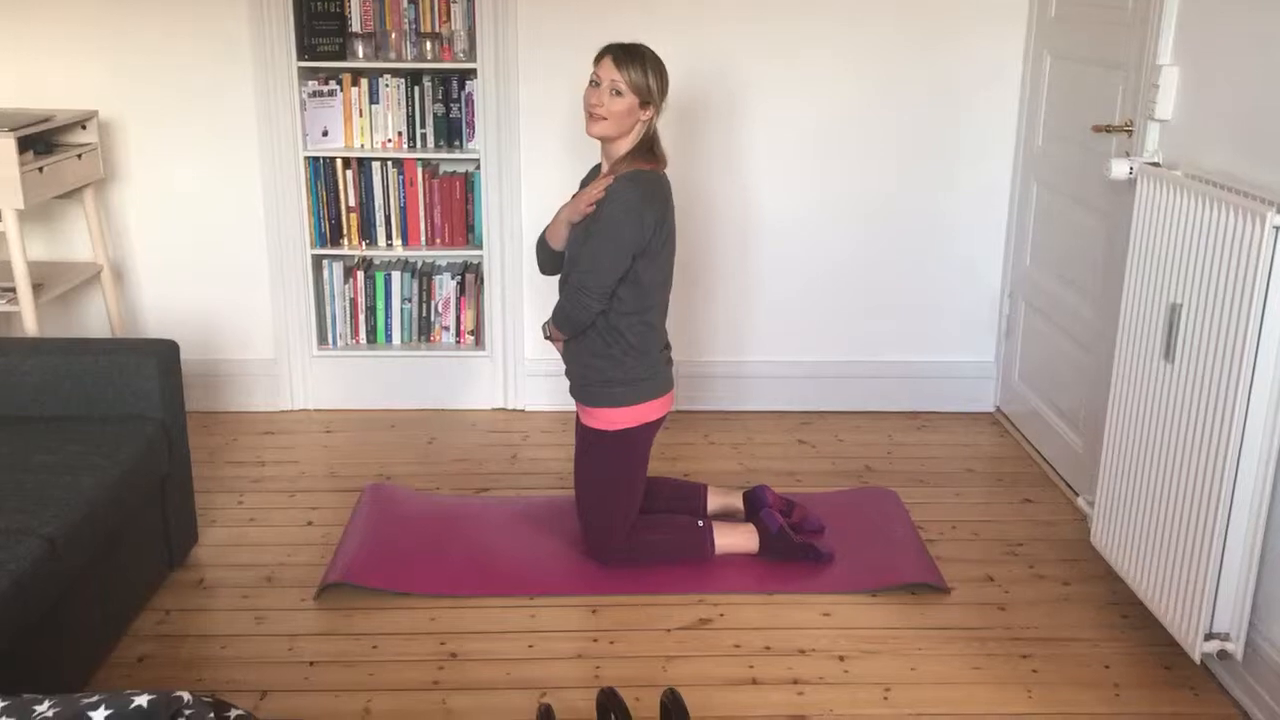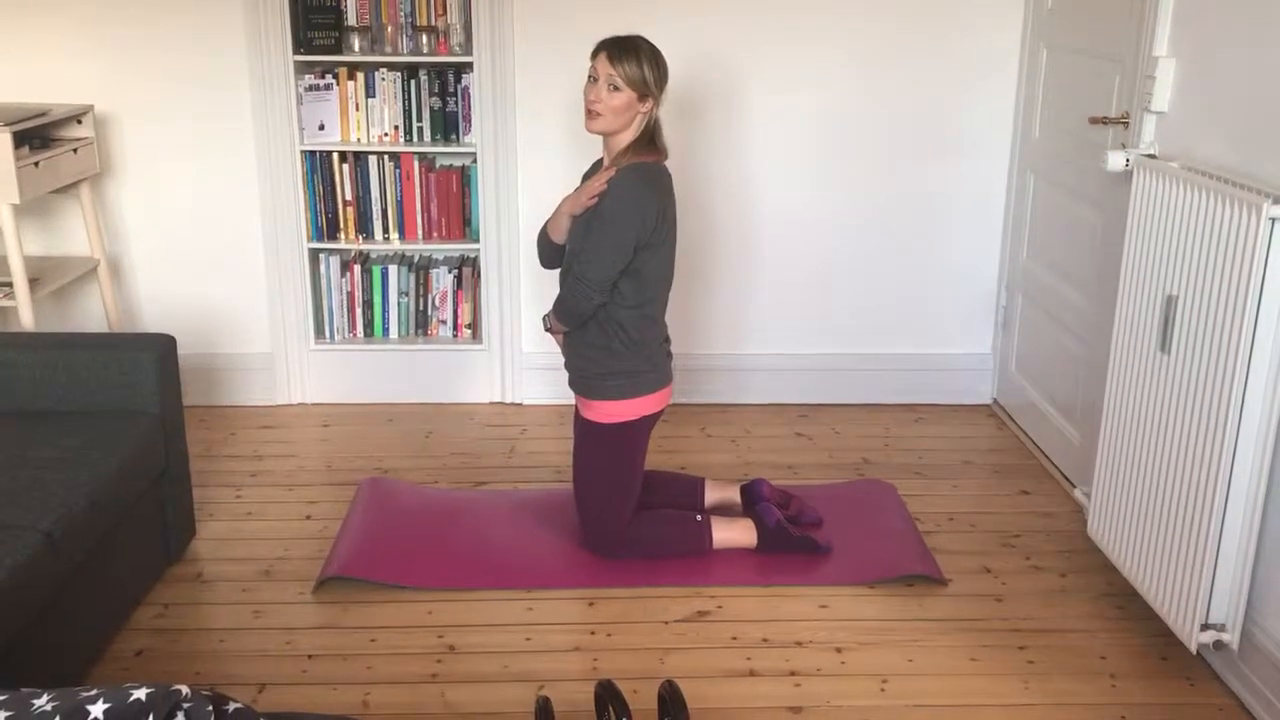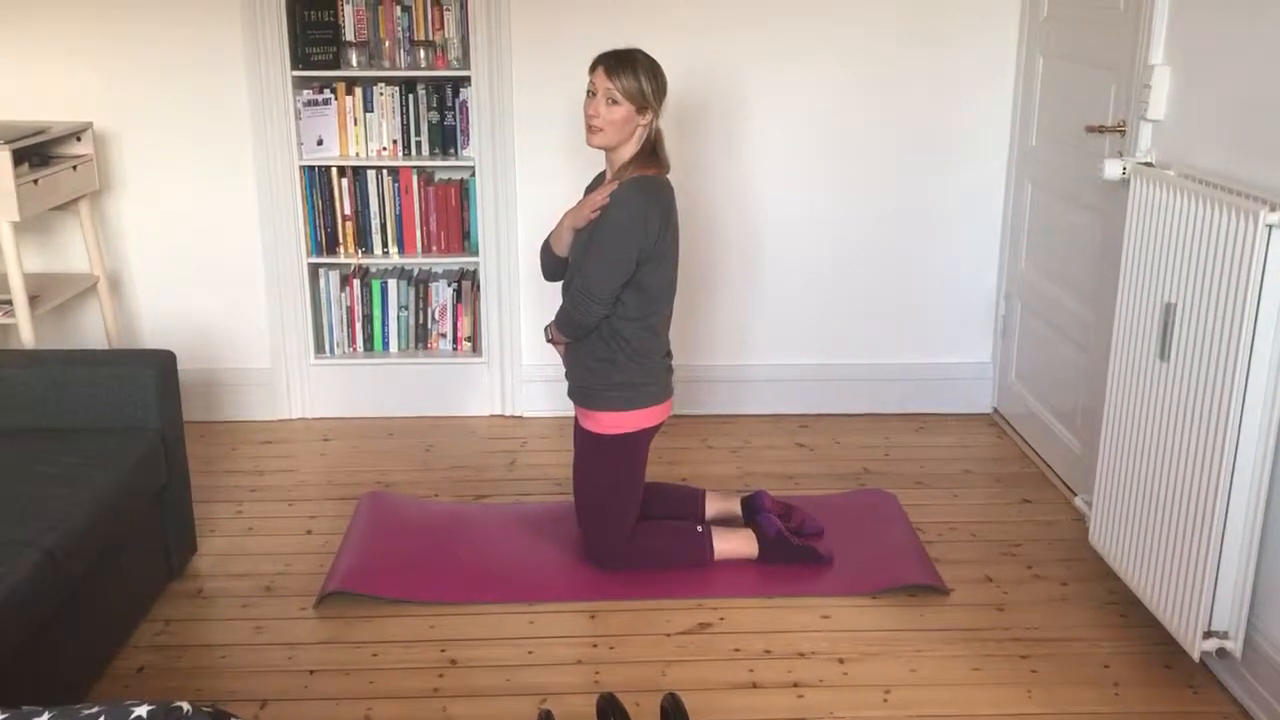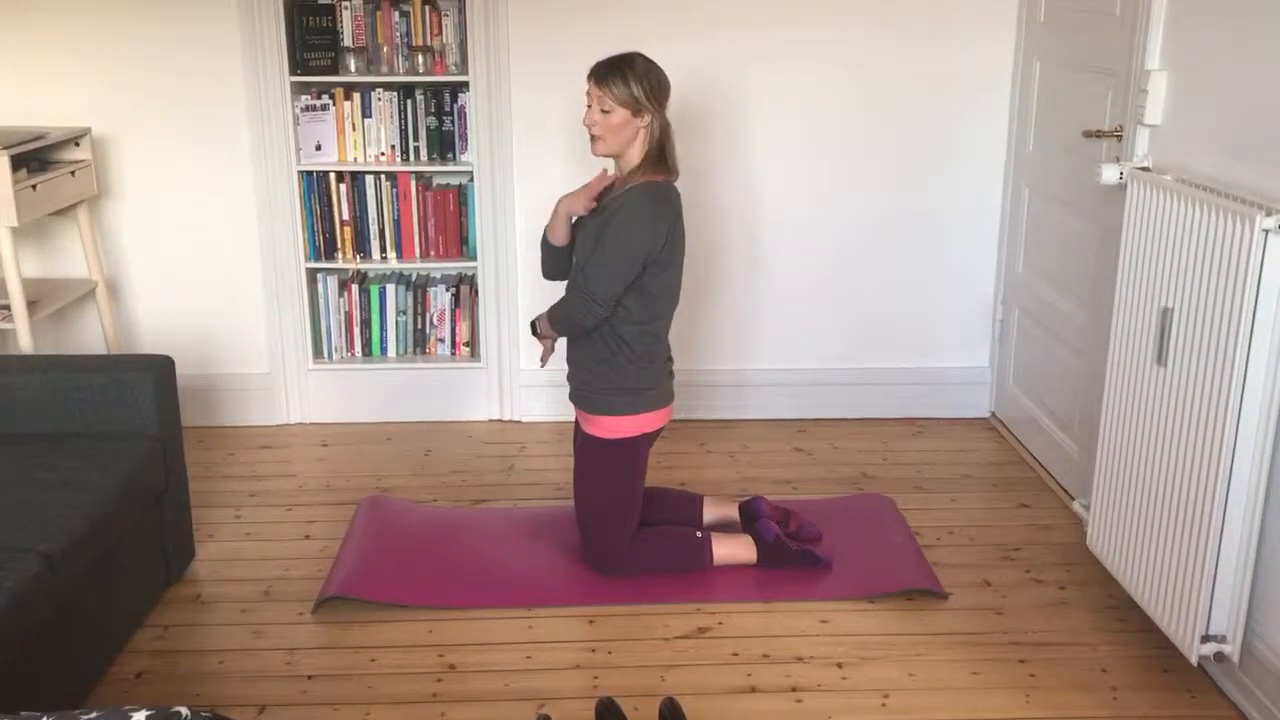
dt=1s
person 1, frame 1
left shoulder: (632, 194)
right shoulder: (606, 179)
left elbow: (583, 298)
right elbow: (548, 261)
left wrist: (554, 330)
right wrist: (569, 214)
left hip: (621, 390)
right hip: (621, 380)
left knee: (607, 539)
right knee: (615, 501)
left ankle: (758, 535)
right ankle: (748, 503)
person 1, frame 2
left shoulder: (634, 187)
right shoulder: (608, 172)
left elbow: (584, 290)
right elbow: (550, 255)
left wrist: (555, 322)
right wrist: (570, 207)
left hip: (620, 383)
right hip: (621, 373)
left knee: (606, 532)
right knee: (616, 494)
left ankle: (756, 531)
right ankle: (744, 496)
person 1, frame 3
left shoulder: (635, 199)
right shoulder: (610, 186)
left elbow: (587, 301)
right elbow: (553, 267)
left wrist: (556, 333)
right wrist: (571, 221)
left hip: (620, 395)
right hip: (621, 385)
left knee: (608, 544)
right knee: (617, 505)
left ankle: (759, 540)
right ankle: (747, 508)
person 1, frame 4
left shoulder: (644, 206)
right shoulder: (619, 191)
left elbow: (588, 301)
right elbow: (556, 267)
left wrist: (544, 327)
right wrist: (564, 210)
left hip: (620, 399)
right hip: (617, 389)
left knee: (608, 550)
right knee: (616, 511)
left ankle: (756, 546)
right ankle: (746, 513)
